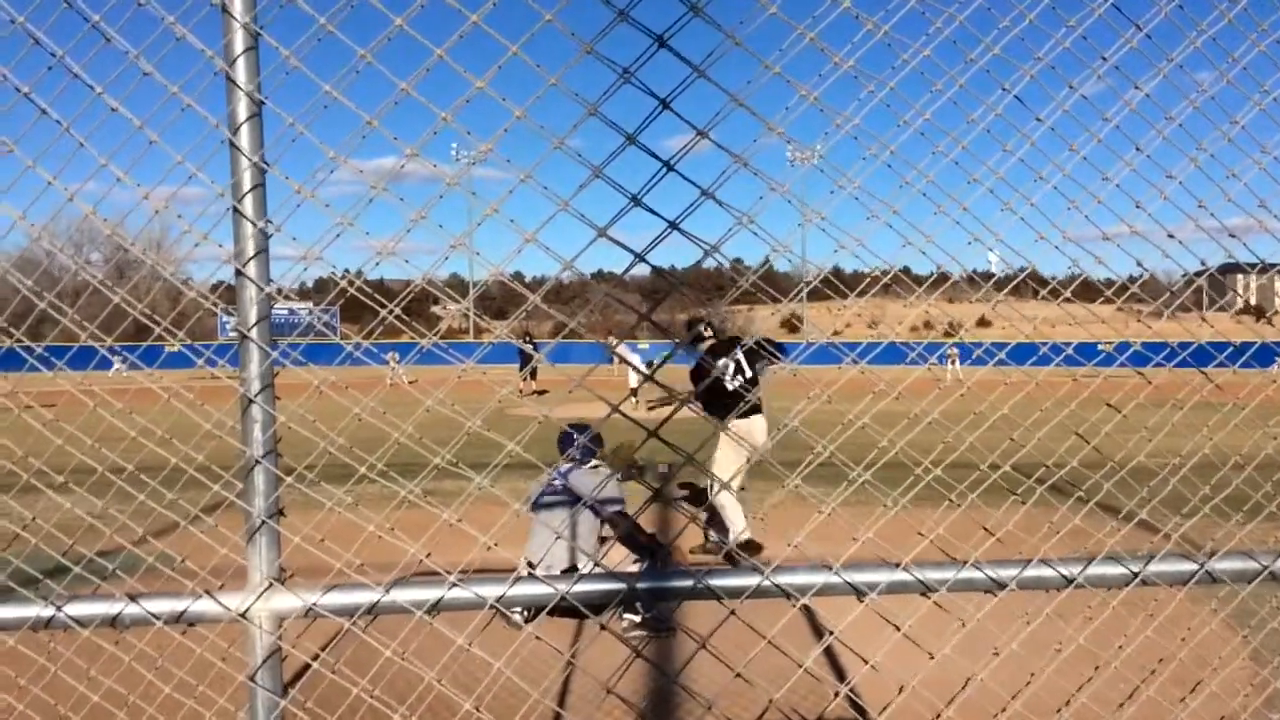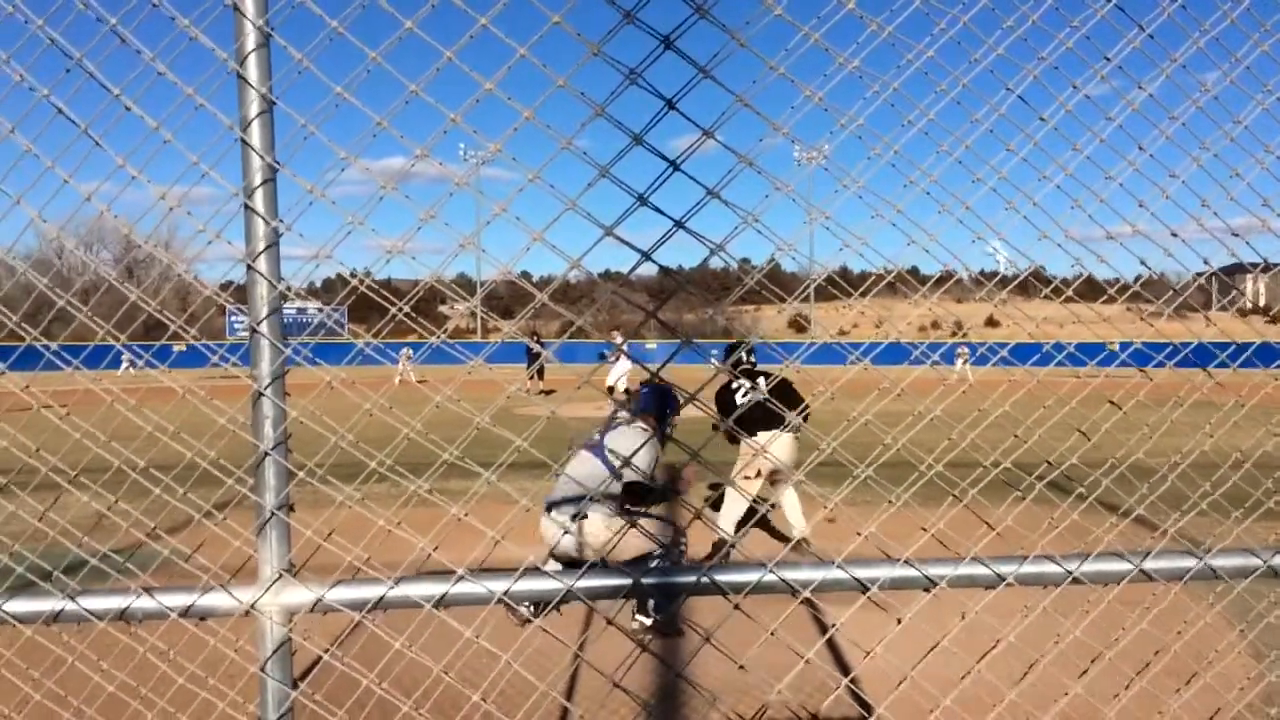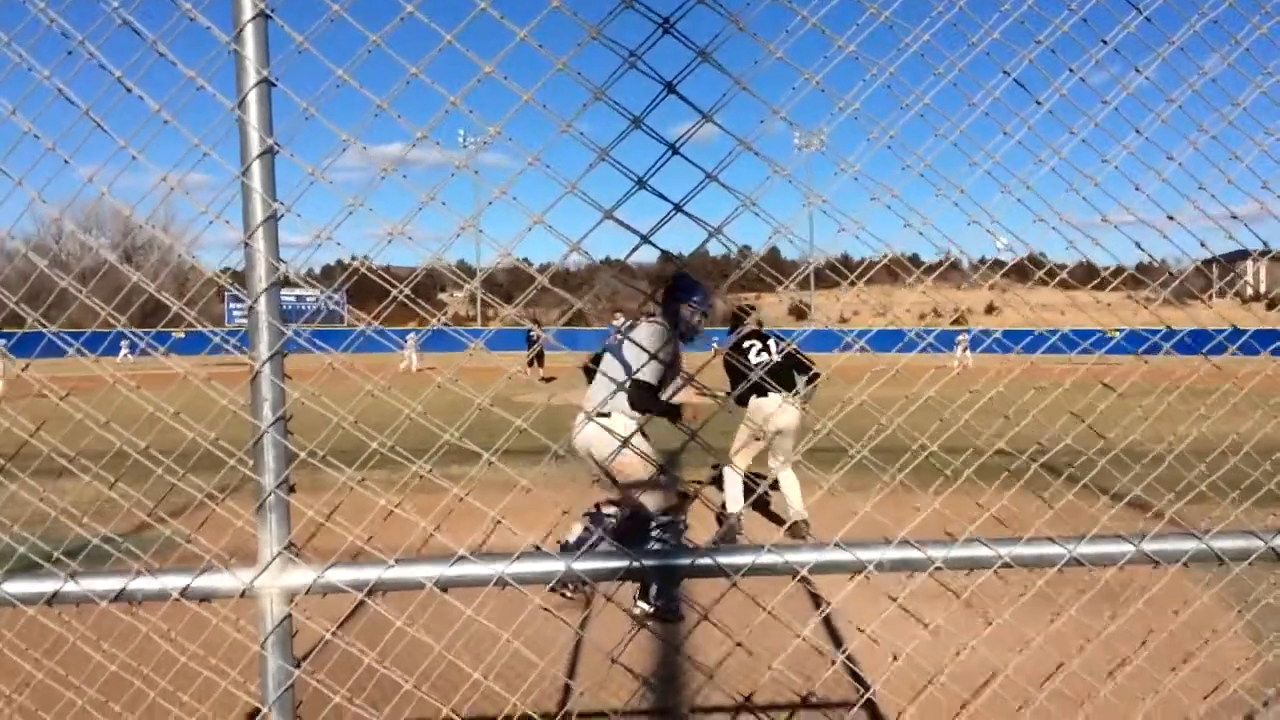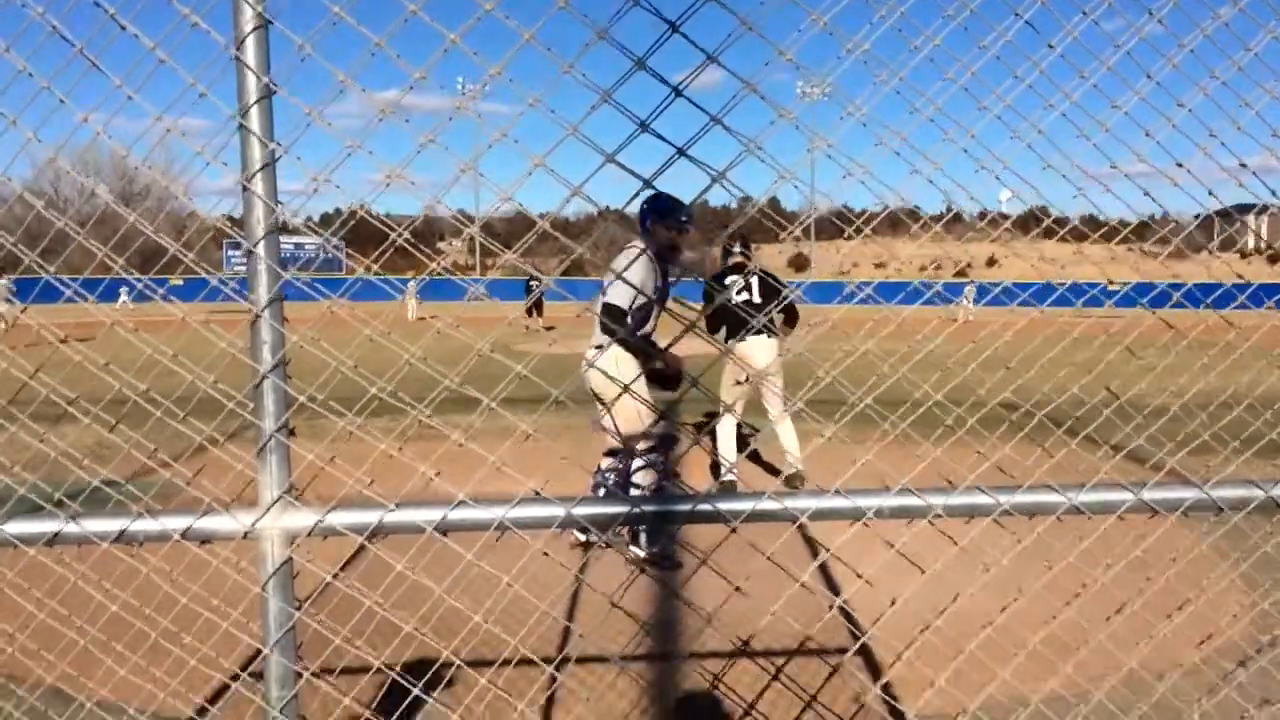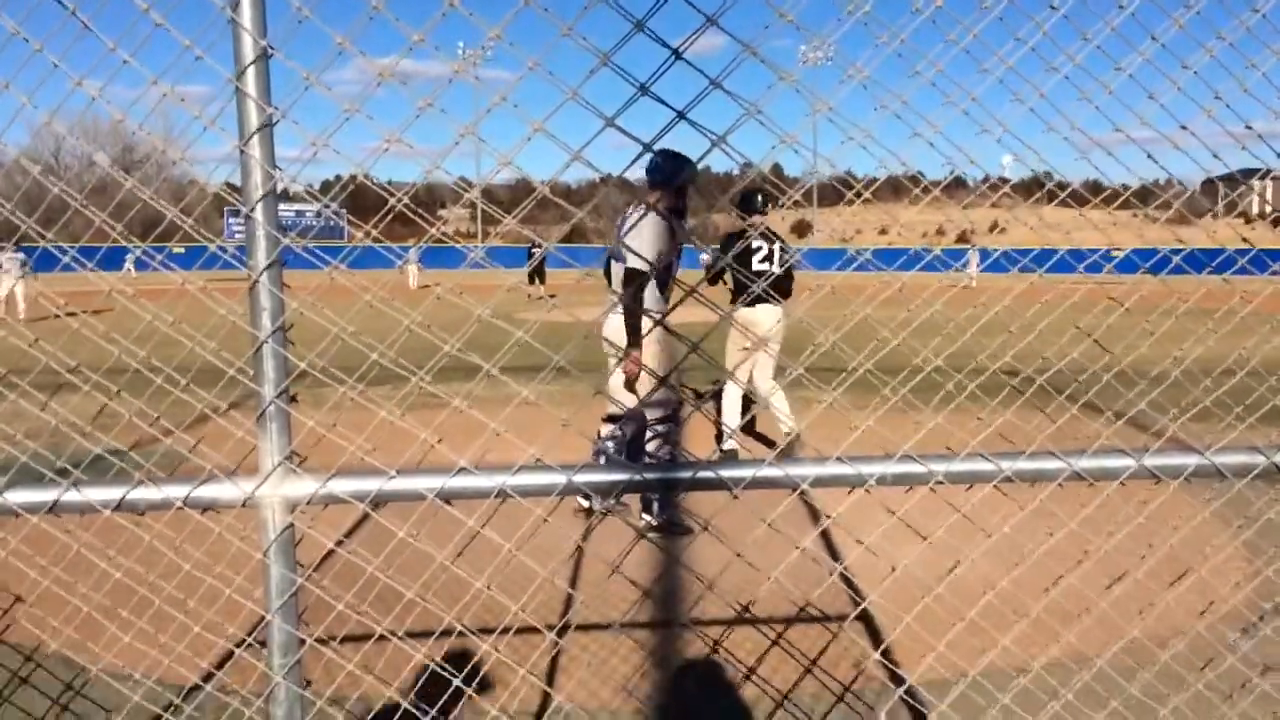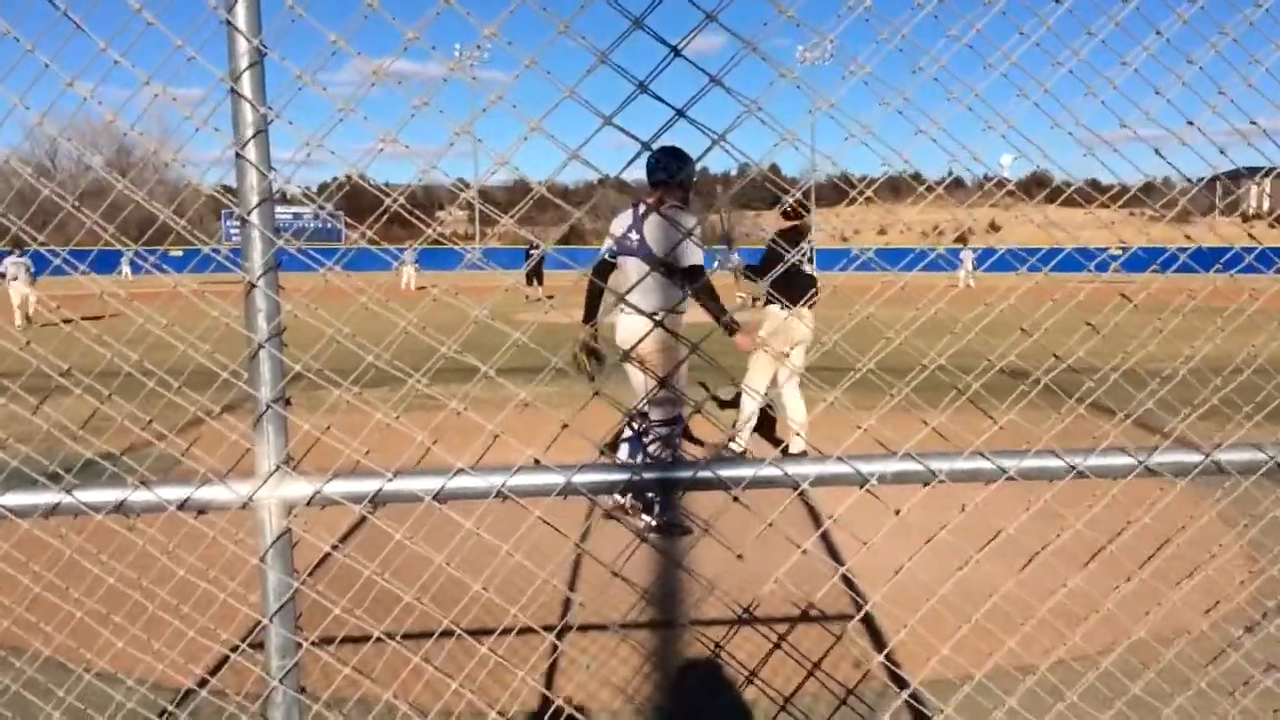
dt=0.4s
person 1, frame 1
left shoulder: (547, 480)
right shoulder: (600, 475)
right elbow: (622, 526)
right wrist: (665, 554)
right knee: (646, 546)
left ankle: (522, 605)
right ankle: (639, 615)
person 1, frame 2
left shoulder: (612, 430)
right shoulder: (645, 437)
right elbow: (633, 494)
right wrist: (674, 486)
left hip: (555, 526)
right hip: (585, 524)
right knee: (670, 535)
left ankle: (531, 602)
right ankle: (652, 616)
person 1, frame 3
left shoulder: (641, 328)
right shoulder: (660, 335)
left elbow: (592, 366)
right elbow: (638, 396)
right wrist: (678, 413)
left hip: (589, 426)
right hip: (614, 431)
left knee: (622, 502)
right knee: (667, 510)
right ankle: (654, 600)
person 1, frame 4
left shoulder: (653, 262)
right shoulder: (638, 260)
right elbow: (611, 321)
left wrist: (655, 357)
right wrist: (657, 356)
left hip: (613, 363)
right hip: (616, 364)
left knee: (622, 447)
right knee: (651, 446)
left ankle: (592, 526)
right ankle: (644, 542)
person 1, frame 5
left shoulder: (636, 214)
right shoulder: (655, 222)
left elbow: (612, 271)
right elbow: (632, 286)
right wrist: (635, 348)
left hip: (626, 326)
right hip: (640, 330)
left knee: (623, 413)
right knee: (663, 416)
left ankle: (595, 493)
right ankle: (657, 509)
person 1, frame 6
left shoulder: (625, 219)
right shoulder: (680, 220)
left elbow: (598, 275)
right elbow: (696, 284)
left wrist: (588, 324)
right wrist: (734, 330)
left hip: (626, 324)
right hip: (659, 329)
left knee: (643, 411)
right knee: (665, 419)
left ankle: (626, 489)
right ankle: (657, 510)
person 2, frame 1
left shoulder: (700, 370)
right shoulder: (739, 344)
left elbow: (712, 408)
right elbow: (779, 352)
right wrist: (757, 366)
left hip: (737, 429)
right hip: (756, 425)
left knee: (722, 489)
right knee: (722, 483)
left ankle: (744, 542)
right ankle: (717, 540)
person 2, frame 2
left shoulder: (724, 392)
right shoulder: (773, 379)
left elbow: (731, 433)
right elbow: (802, 410)
left hip: (755, 445)
right hip: (785, 444)
left knee: (733, 502)
right knee: (783, 485)
left ankle: (724, 542)
right ankle: (800, 538)
person 2, frame 3
left shoulder: (733, 352)
right shoulder: (780, 342)
left elbow: (741, 396)
right elbow: (812, 374)
left wrist: (733, 396)
right wrist: (800, 401)
left hip: (762, 408)
right hip: (790, 409)
left knee: (734, 466)
right knee: (782, 465)
left ankle: (732, 518)
right ankle: (799, 520)
person 2, frame 4
left shoulder: (715, 282)
right shoulder: (767, 278)
left elbow: (713, 328)
right elbow: (791, 315)
left wrist: (712, 314)
left hip: (740, 349)
right hip: (769, 347)
left knee: (728, 416)
right knee: (779, 412)
left ankle: (729, 476)
right ankle: (795, 470)
person 2, frame 5
left shoulder: (733, 240)
right shoulder: (780, 243)
left elbow: (712, 278)
right elbow: (787, 289)
left wrist: (709, 263)
left hip: (746, 314)
right hip: (774, 315)
left knee: (735, 383)
right knee: (764, 379)
left ankle: (729, 445)
right ankle: (789, 429)
person 2, frame 6
left shoulder: (783, 237)
right shoulder: (805, 241)
left elbow: (763, 273)
left wrist: (740, 267)
right wrist: (760, 298)
left hip: (781, 315)
right hip: (803, 318)
left knee: (754, 385)
right knee: (790, 384)
left ankle: (737, 445)
right ankle: (797, 447)
